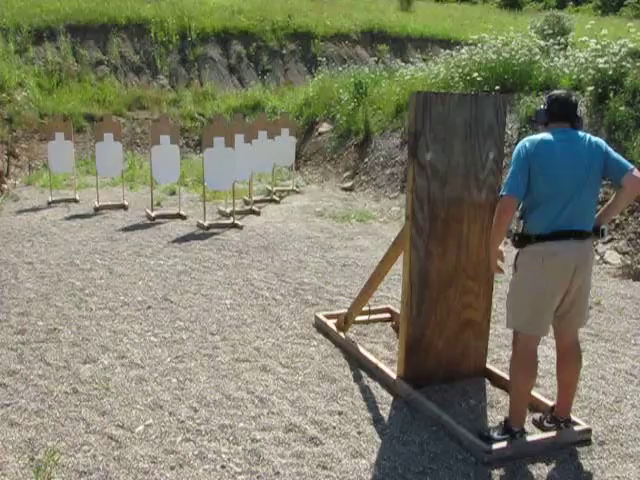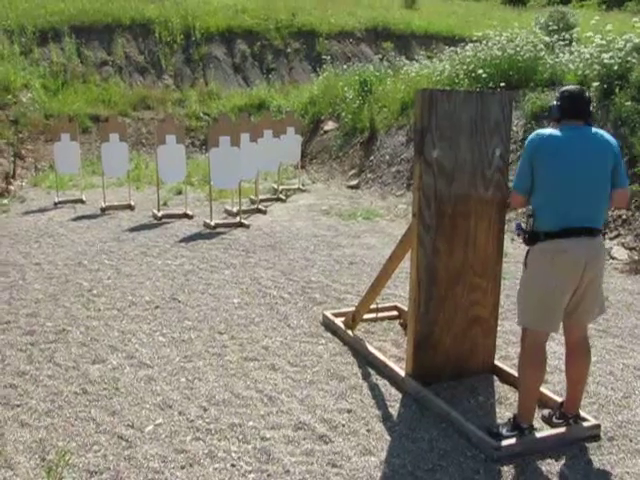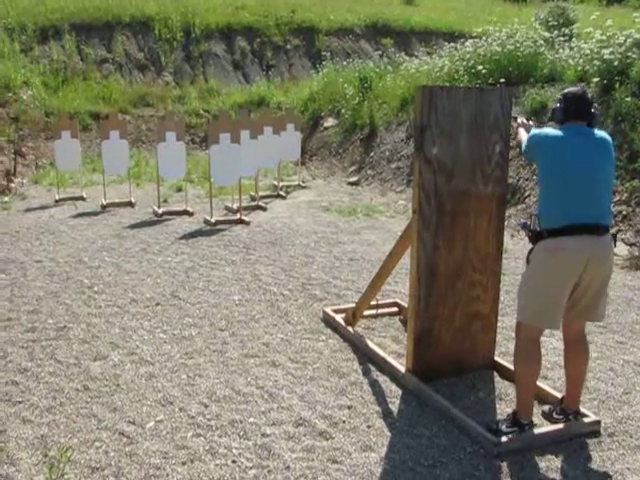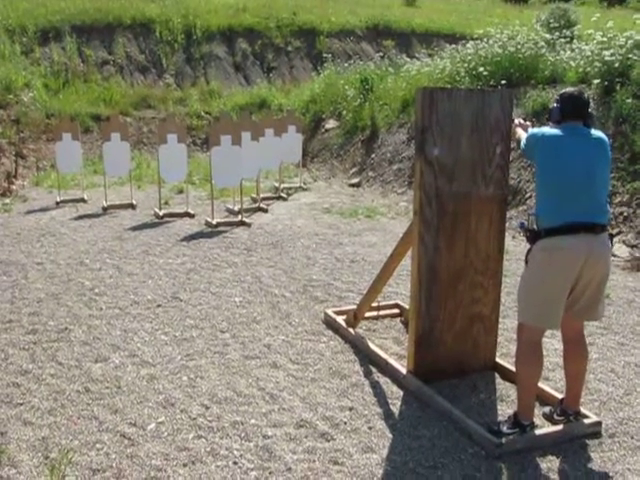
dt=0.5s
person 1, frame 1
left shoulder: (531, 146)
right shoulder: (595, 147)
left elbow: (508, 203)
left wrist: (494, 246)
right wrist: (600, 220)
left hip: (541, 251)
right hip: (581, 250)
left knee: (525, 341)
right knee: (568, 337)
left ankle: (514, 425)
right ankle: (561, 415)
person 1, frame 2
left shoulder: (540, 140)
right shoulder: (606, 143)
left elbow: (517, 199)
right elbow: (620, 198)
left hip: (552, 248)
right hip: (592, 247)
left knee: (533, 337)
right knee: (578, 332)
left ankle: (523, 422)
right ankle: (570, 411)
person 1, frame 3
left shoulder: (544, 139)
right shoulder: (604, 143)
left elbow: (526, 146)
left wrist: (522, 130)
left hip: (558, 246)
right hip: (600, 246)
left knee: (528, 332)
right knee: (575, 329)
left ankle: (522, 417)
right ankle: (569, 407)
person 1, frame 4
left shoulder: (542, 138)
right shoulder: (601, 142)
left elbow: (525, 143)
left wrist: (520, 129)
left hip: (556, 246)
right hip: (597, 245)
left knee: (529, 333)
right knee: (573, 329)
left ankle: (523, 419)
right ankle: (570, 408)
